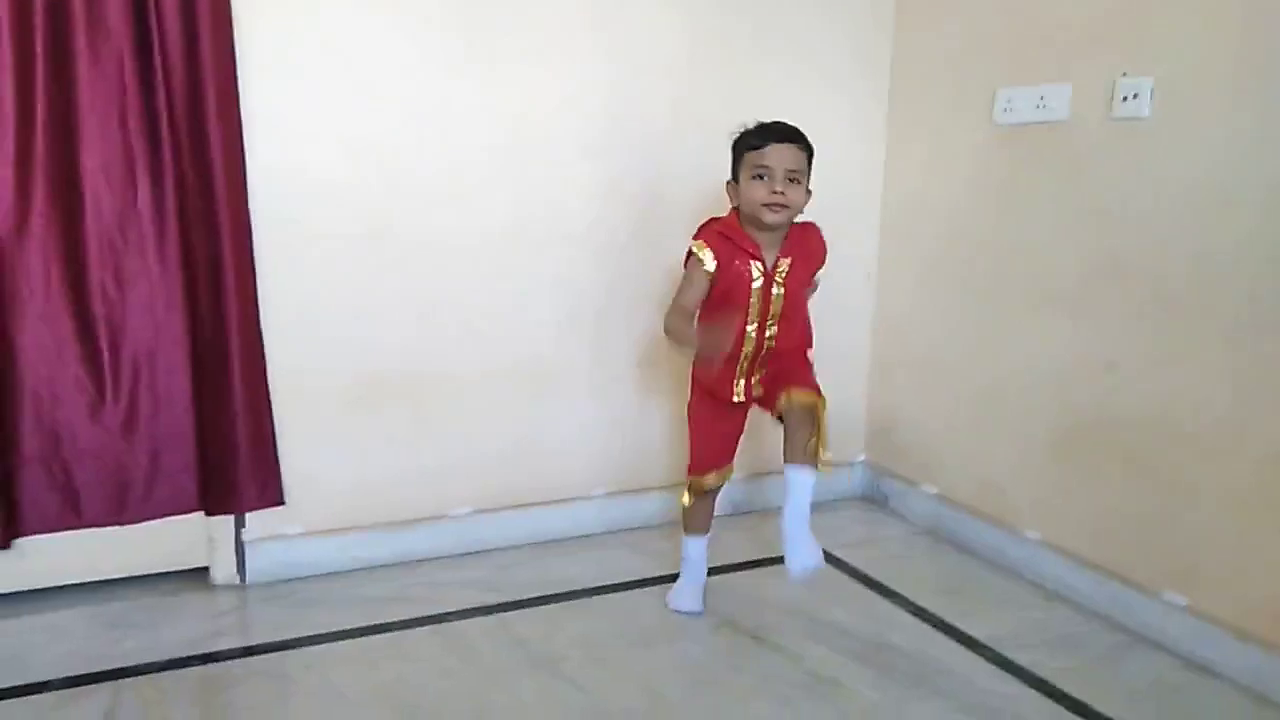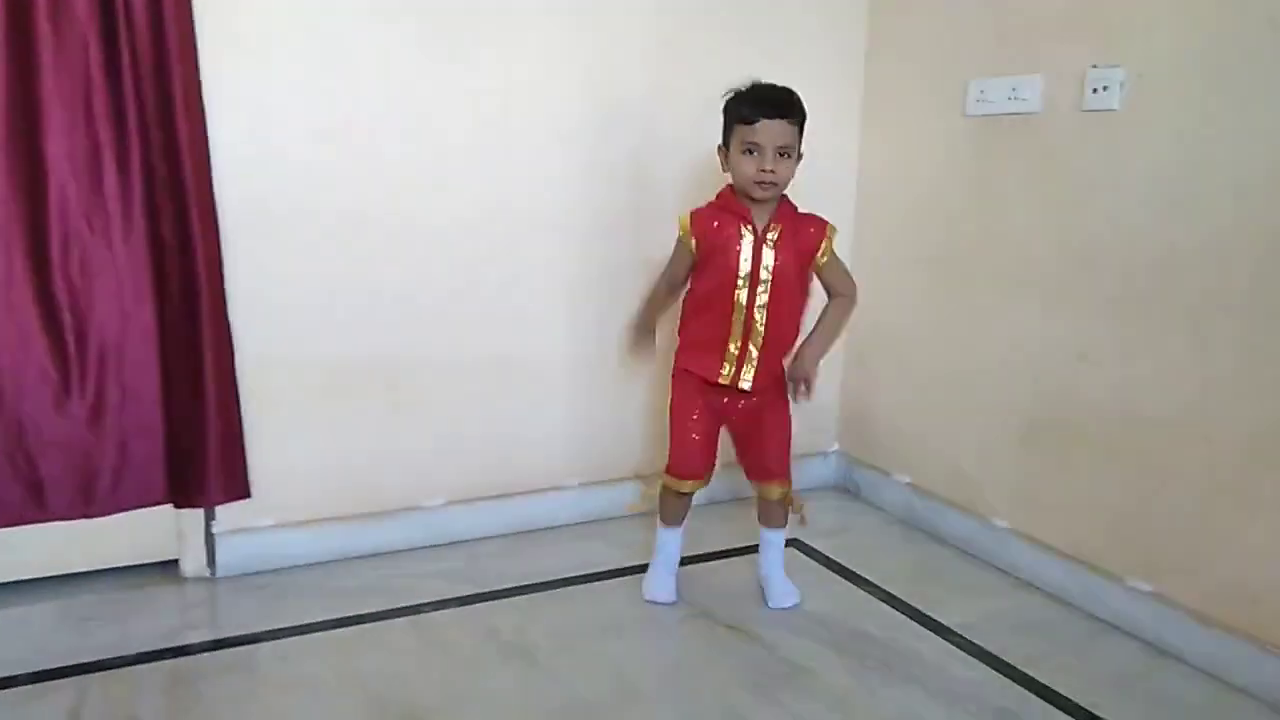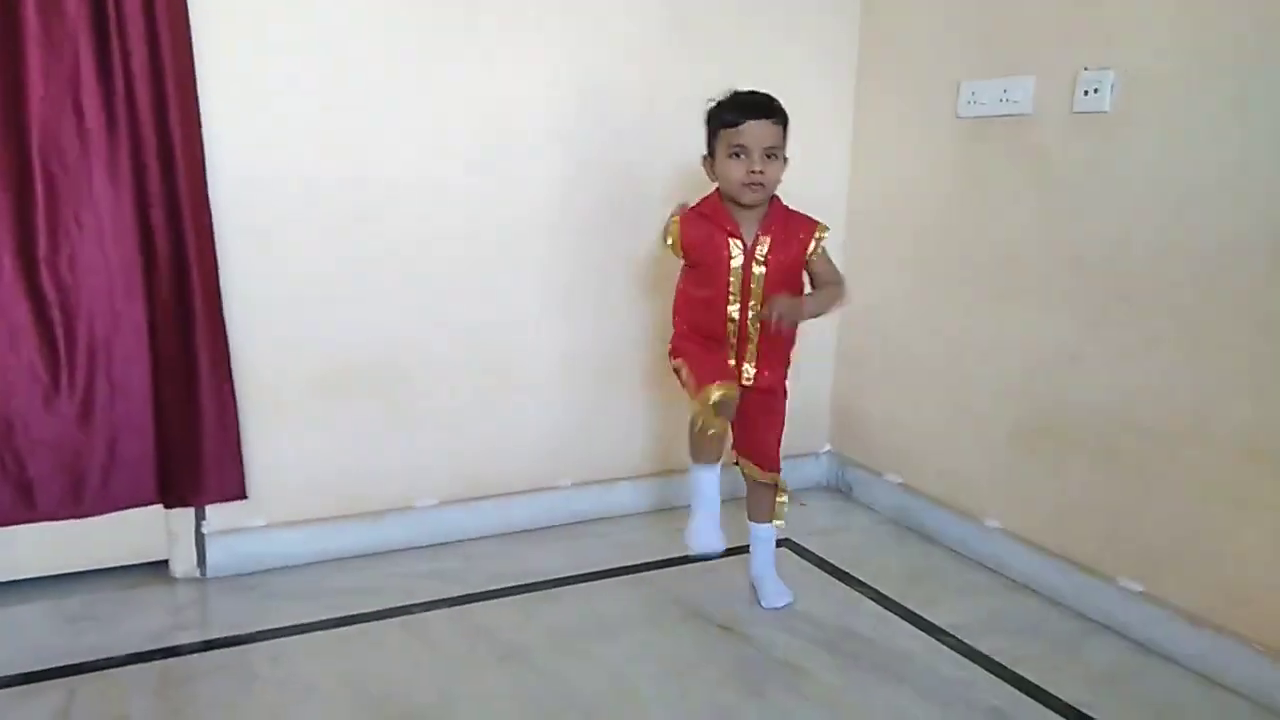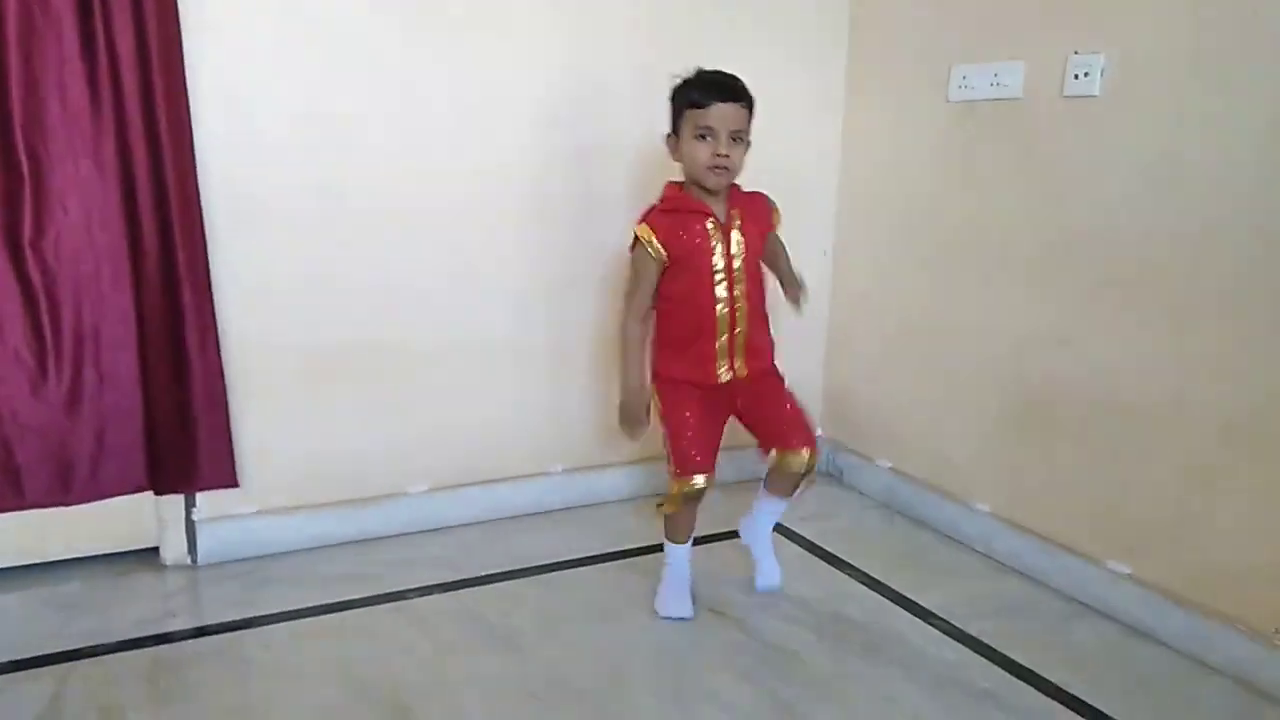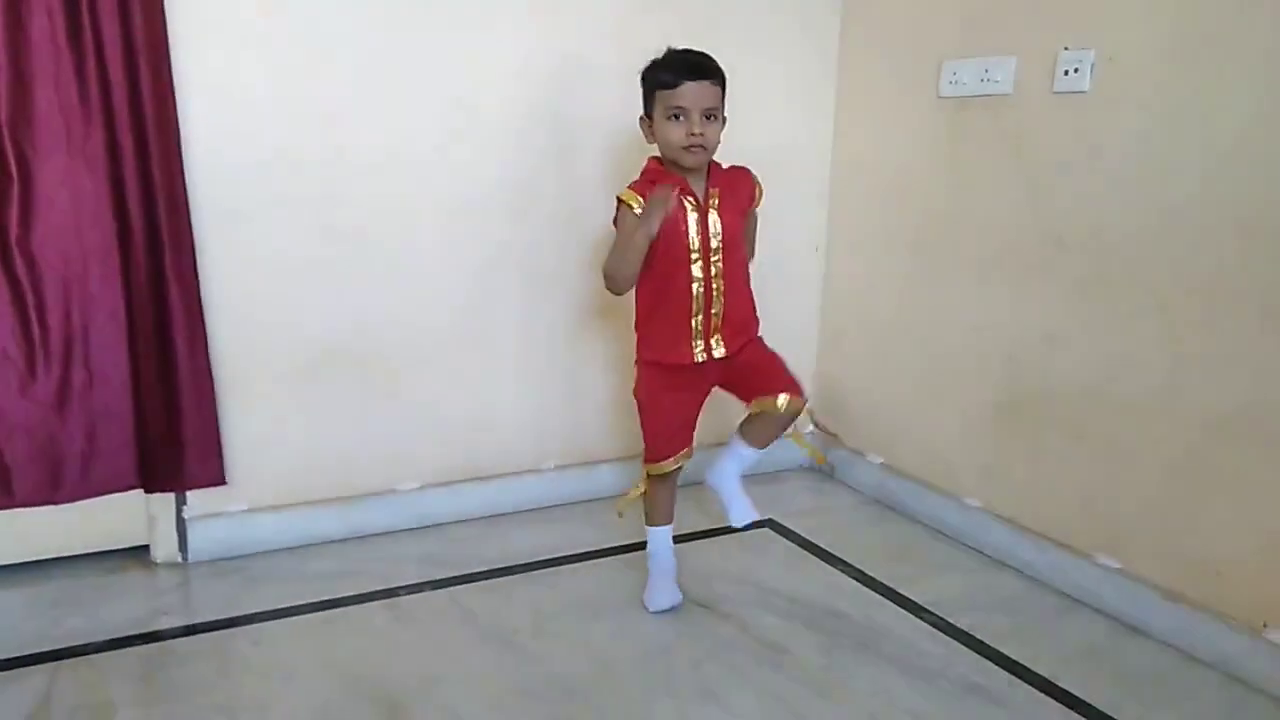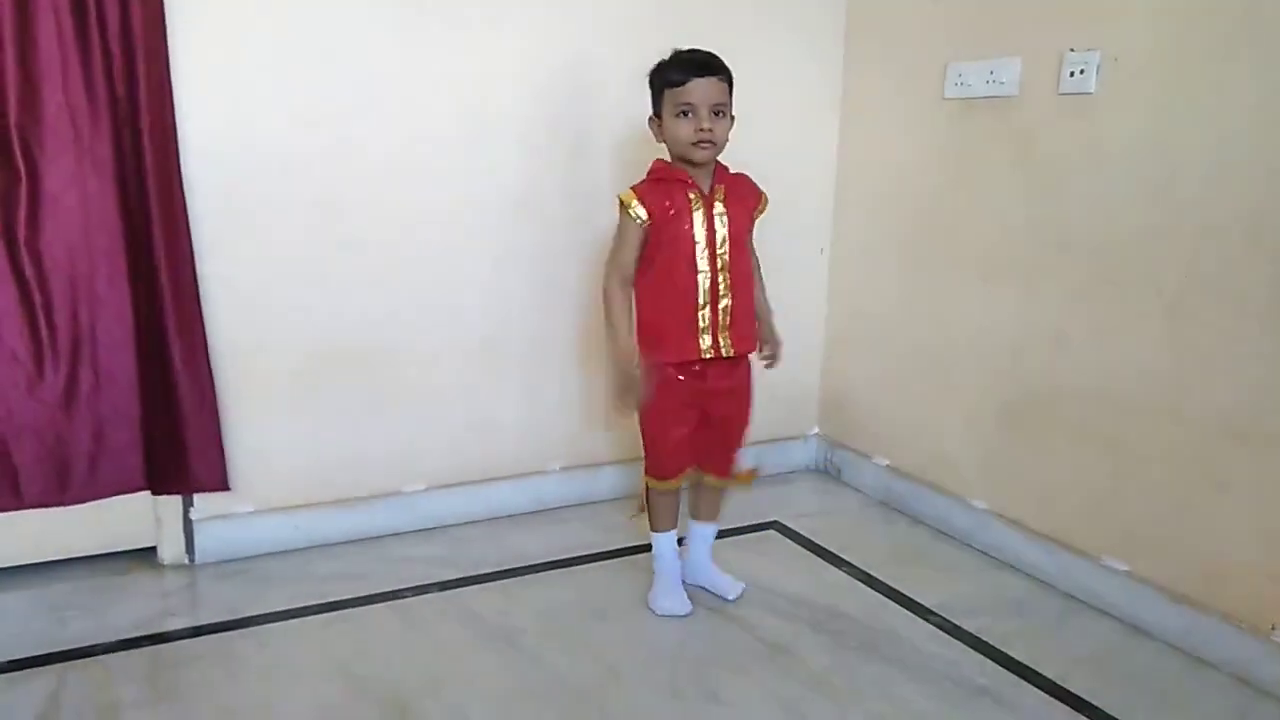
dt=0.2s
person 1, frame 1
left shoulder: (811, 245)
right shoulder: (711, 247)
right elbow: (677, 319)
right wrist: (704, 340)
left hip: (784, 367)
right hip: (719, 380)
left knee: (805, 408)
right knee: (705, 477)
left ankle: (795, 521)
right ankle: (692, 572)
person 1, frame 2
left shoulder: (810, 233)
right shoulder: (703, 224)
left elbow: (844, 294)
right elbow: (673, 280)
left wrist: (812, 351)
right wrist: (647, 319)
left hip: (767, 376)
right hip: (701, 372)
left knee: (772, 481)
right knee: (685, 475)
left ankle: (771, 565)
right ankle: (664, 560)
person 1, frame 3
left shoulder: (801, 232)
right shoulder: (692, 226)
left elbow: (834, 287)
left wrist: (801, 305)
left hip: (765, 367)
right hip: (702, 351)
left knee: (764, 466)
right knee: (720, 402)
left ankle: (763, 566)
right ankle: (705, 503)
person 1, frame 4
left shoulder: (758, 210)
right shoulder: (659, 227)
right elbow: (637, 310)
left wrist: (789, 279)
right wrist: (632, 386)
left hip: (753, 367)
right hip: (684, 374)
left knee: (799, 452)
right knee: (691, 479)
left ankle: (759, 532)
right ankle: (675, 575)
person 1, frame 5
left shoulder: (741, 186)
right shoulder: (638, 199)
right elbow: (616, 280)
right wrist: (645, 226)
left hip: (735, 339)
right hip: (666, 354)
left knee: (785, 401)
right knee: (663, 460)
left ankle: (727, 472)
right ankle: (661, 566)
person 1, frame 6
left shoulder: (744, 194)
right shoulder: (644, 201)
right elbow: (616, 281)
left wrist: (765, 324)
right wrist: (626, 359)
left hip: (731, 356)
right hip: (667, 362)
left knee: (719, 467)
right knee: (666, 469)
left ankle: (700, 560)
right ankle: (666, 570)
